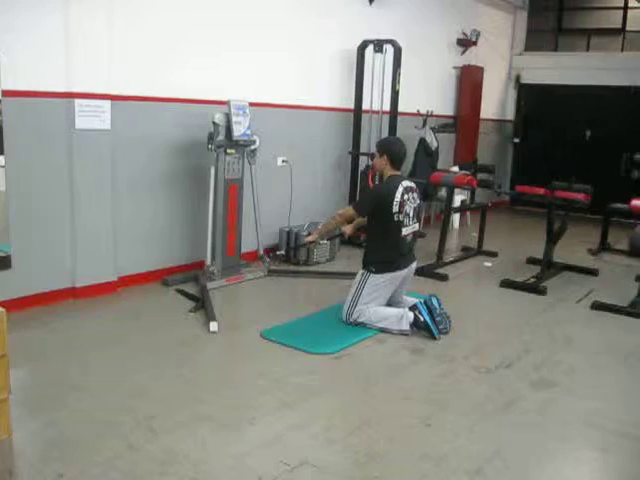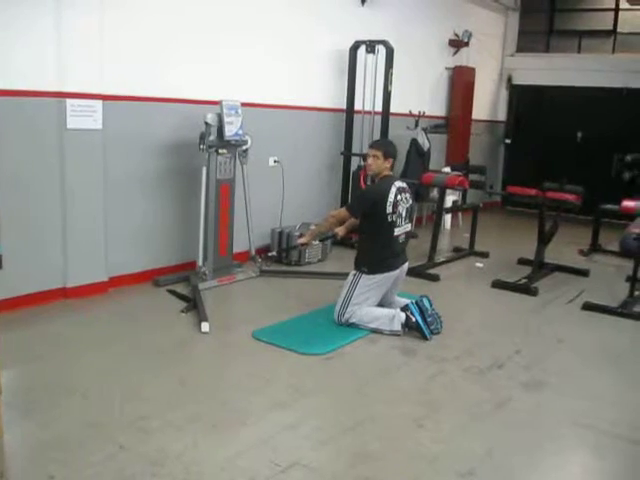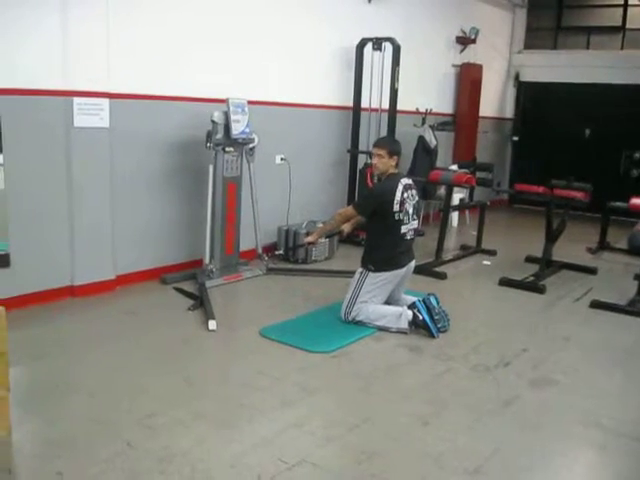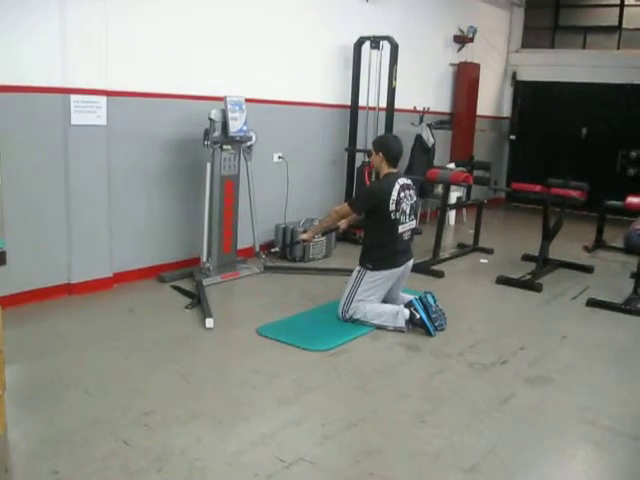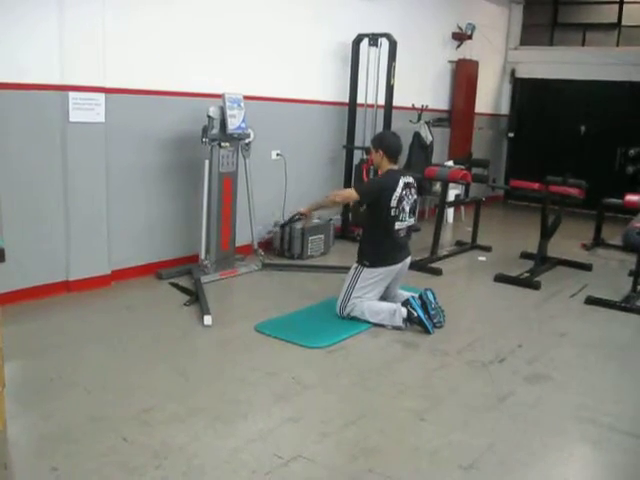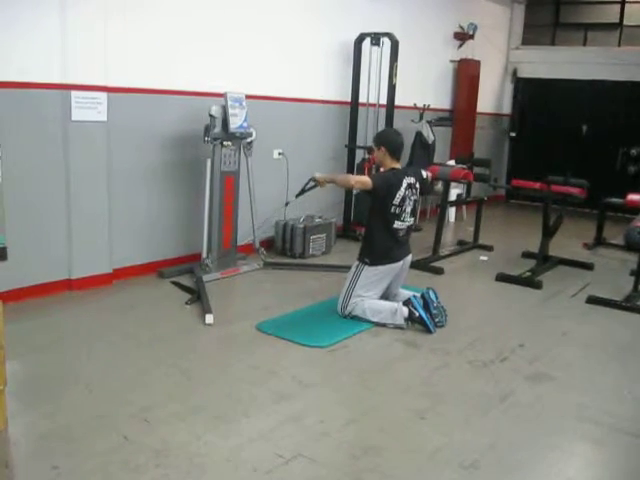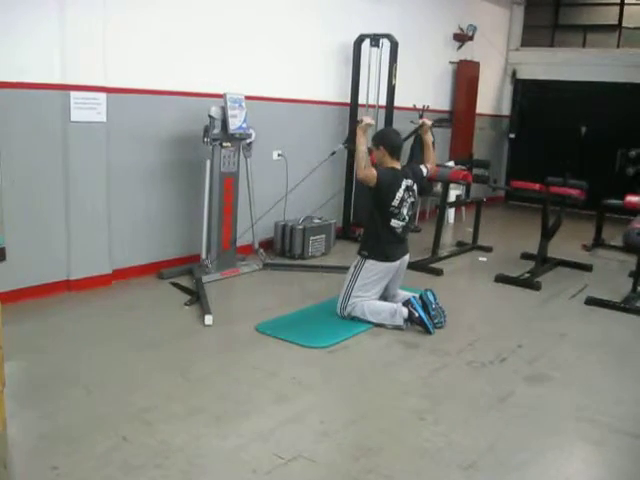
dt=0.7s
person 1, frame 1
left shoulder: (381, 191)
right shoulder: (412, 188)
left elbow: (343, 216)
left wrist: (317, 235)
right wrist: (354, 226)
left hip: (383, 269)
right hip: (407, 263)
left knee: (353, 314)
right knee: (392, 301)
left ankle: (412, 319)
right ankle: (423, 308)
person 1, frame 2
left shoulder: (374, 191)
right shoulder: (403, 187)
left elbow: (336, 217)
left wrist: (309, 236)
right wrist: (346, 227)
left hip: (375, 268)
right hip: (399, 263)
left knee: (344, 314)
right knee: (384, 301)
left ankle: (404, 320)
right ankle: (416, 309)
person 1, frame 3
left shoulder: (381, 190)
right shoulder: (408, 184)
left elbow: (344, 215)
left wrist: (316, 235)
right wrist: (352, 224)
left hip: (382, 267)
right hip: (406, 261)
left knee: (351, 312)
right knee: (390, 299)
left ankle: (411, 317)
right ankle: (422, 306)
person 1, frame 4
left shoulder: (377, 189)
right shoulder: (408, 184)
left elbow: (339, 212)
left wrist: (311, 233)
right wrist: (349, 220)
left hip: (380, 265)
right hip: (404, 260)
left knee: (349, 310)
right knee: (388, 298)
left ankle: (408, 316)
right ankle: (421, 305)
person 1, frame 5
left shoulder: (381, 183)
right shoulder: (409, 180)
left elbow: (342, 197)
left wrist: (310, 208)
right wrist: (369, 202)
left hip: (378, 262)
right hip: (402, 257)
left knee: (347, 307)
right knee: (386, 295)
left ankle: (405, 314)
right ankle: (419, 302)
person 1, frame 6
left shoulder: (386, 180)
right shoulder: (413, 176)
left elbow: (356, 181)
right elbow: (428, 176)
left wrist: (327, 178)
left hip: (378, 259)
right hip: (403, 255)
left knee: (349, 305)
right knee: (388, 294)
left ankle: (406, 313)
right ankle: (422, 301)
person 1, frame 7
left shoulder: (386, 179)
right shoulder: (412, 176)
left elbow: (362, 174)
right elbow: (430, 165)
left wrist: (360, 135)
right wrist: (426, 134)
left hip: (377, 258)
right hip: (400, 254)
left knee: (348, 306)
right knee: (388, 295)
left ankle: (405, 313)
right ankle: (420, 302)
